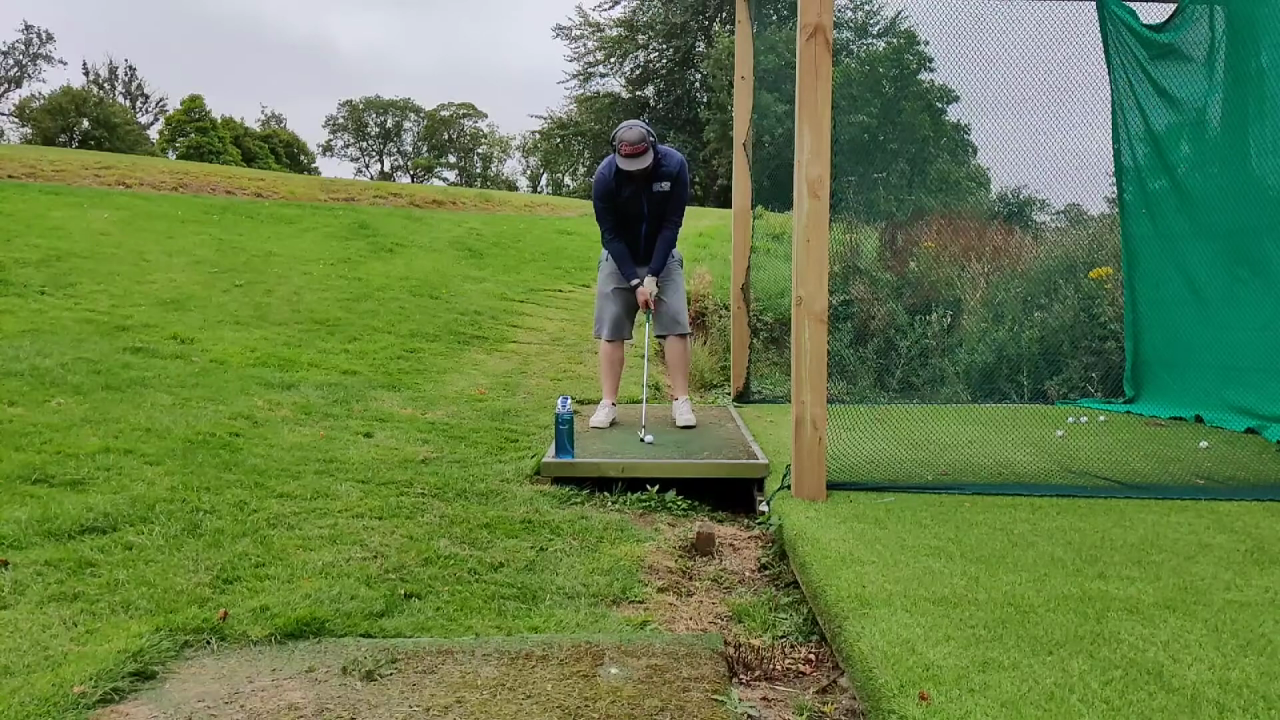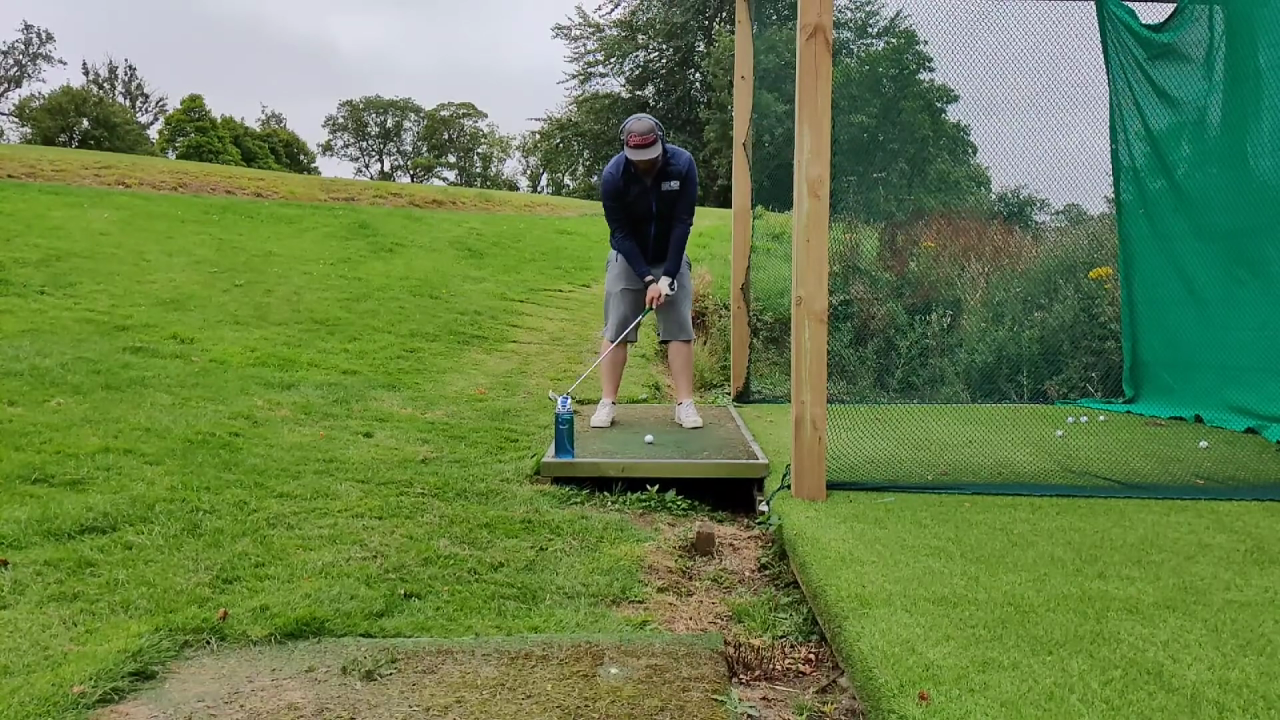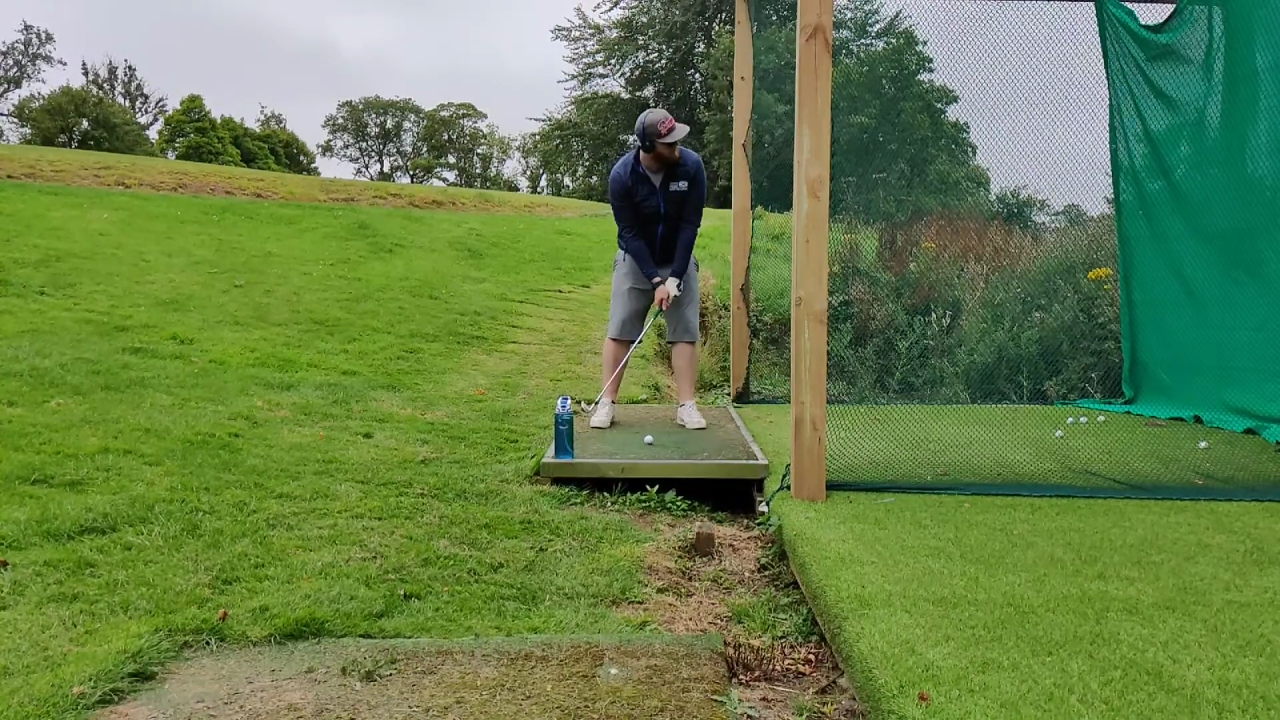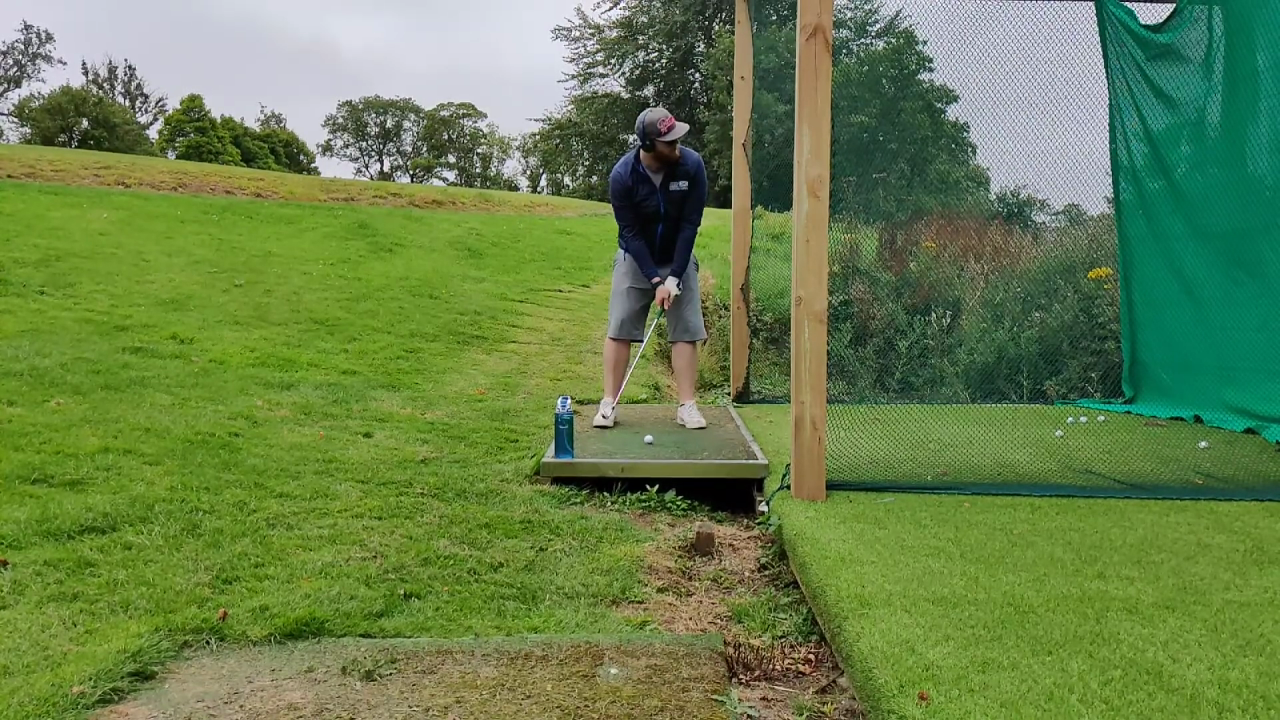
dt=1s
person 1, frame 1
left shoulder: (675, 165)
right shoulder: (606, 175)
left elbow: (671, 224)
right elbow: (610, 233)
left wrist: (652, 275)
right wrist: (634, 281)
left hip: (662, 257)
right hip: (619, 259)
left knee: (675, 324)
right knee: (611, 329)
left ankle: (681, 401)
right ankle: (608, 403)
person 1, frame 2
left shoulder: (683, 164)
right shoulder: (614, 174)
left elbow: (682, 224)
right elbow: (620, 232)
left wrist: (666, 276)
right wrist: (647, 279)
left hip: (671, 258)
right hip: (627, 259)
left knee: (680, 329)
right knee: (616, 329)
left ankle: (684, 404)
right ankle: (607, 402)
person 1, frame 3
left shoulder: (691, 165)
right shoulder: (622, 175)
left elbow: (690, 225)
right elbow: (630, 233)
left wrist: (674, 277)
right wrist: (656, 281)
left hip: (679, 260)
right hip: (635, 259)
left knee: (685, 330)
right knee: (619, 329)
left ankle: (686, 406)
right ankle: (607, 402)
person 1, frame 4
left shoulder: (692, 164)
right shoulder: (623, 174)
left elbow: (690, 224)
right elbow: (630, 233)
left wrist: (674, 276)
right wrist: (655, 280)
left hip: (678, 259)
right hip: (635, 259)
left knee: (686, 330)
right knee: (619, 328)
left ankle: (686, 405)
right ankle: (609, 402)
